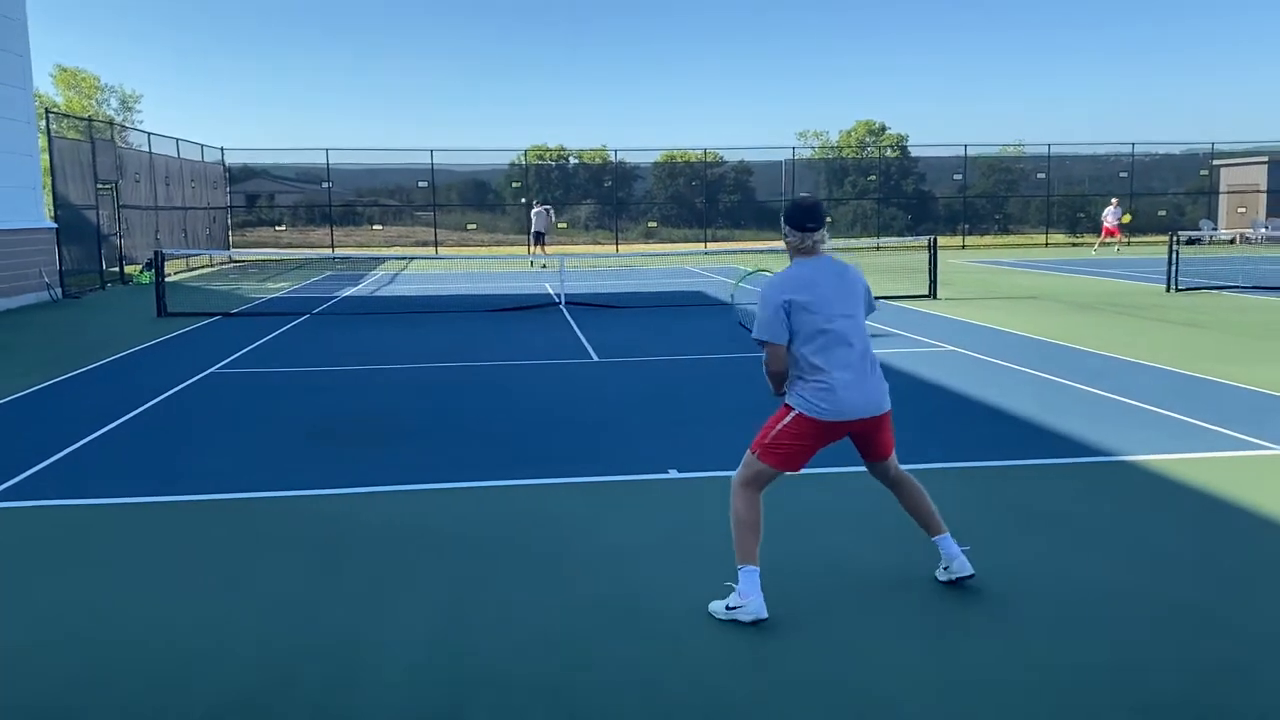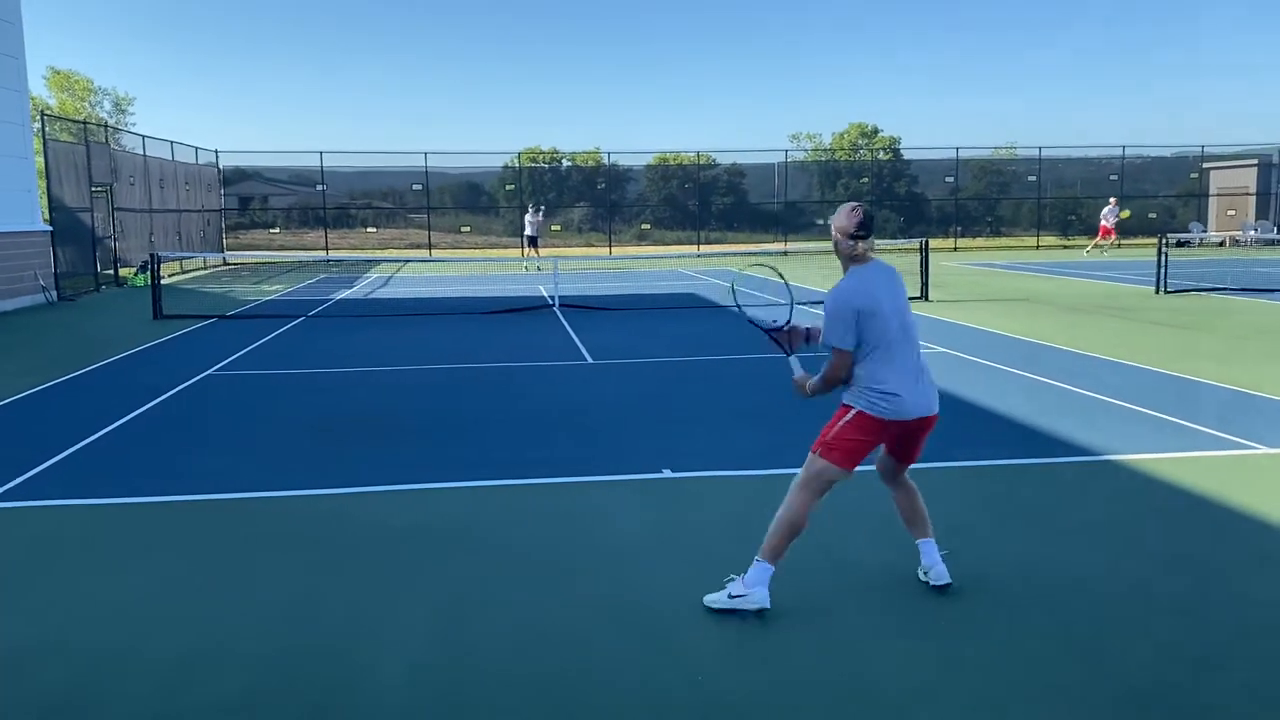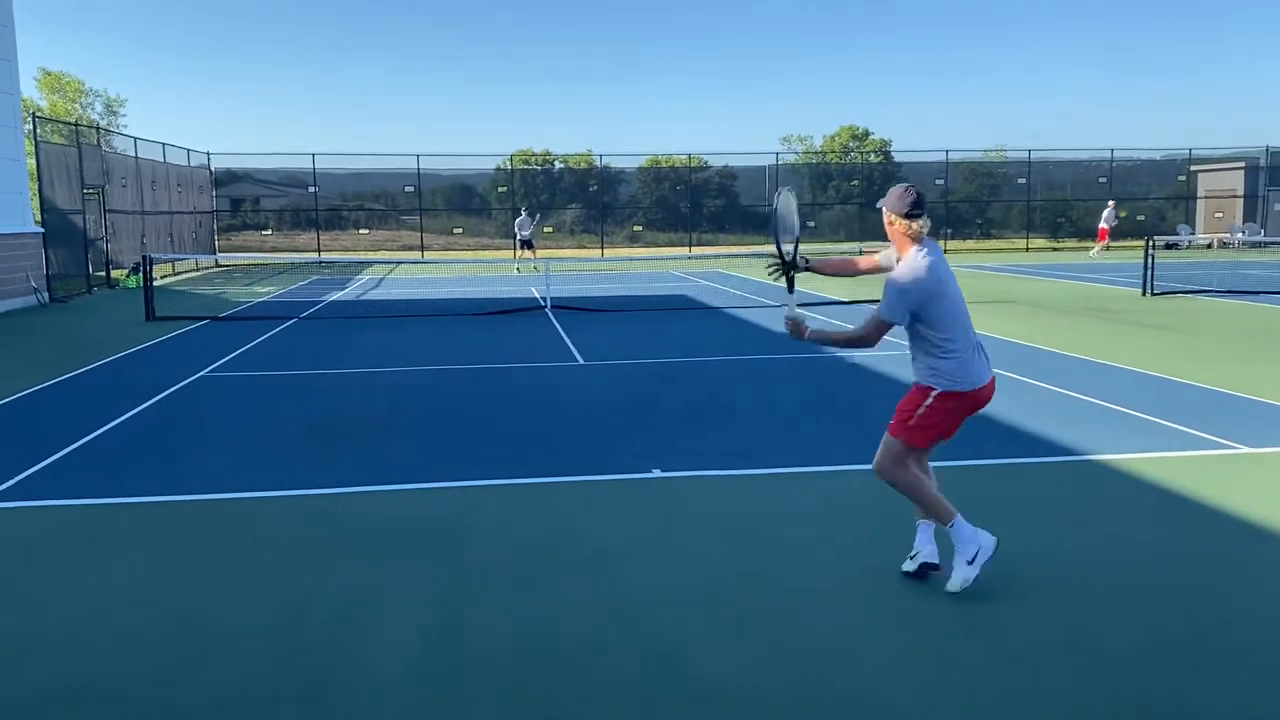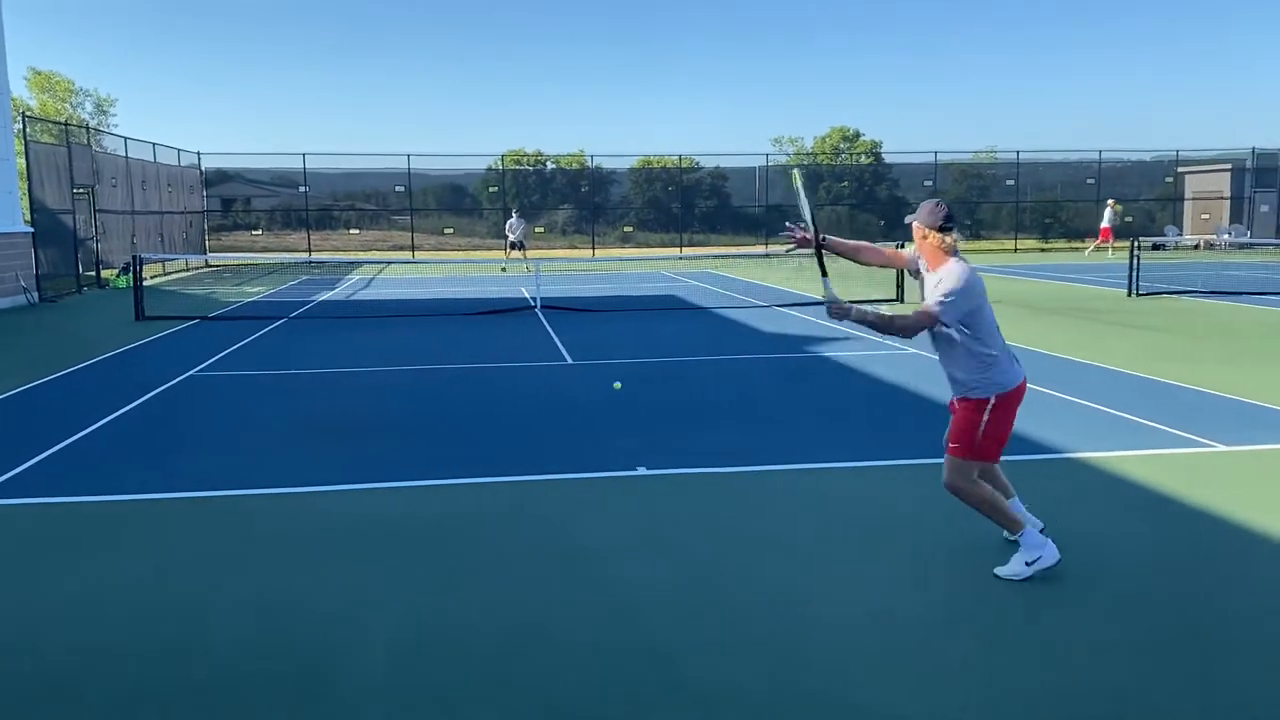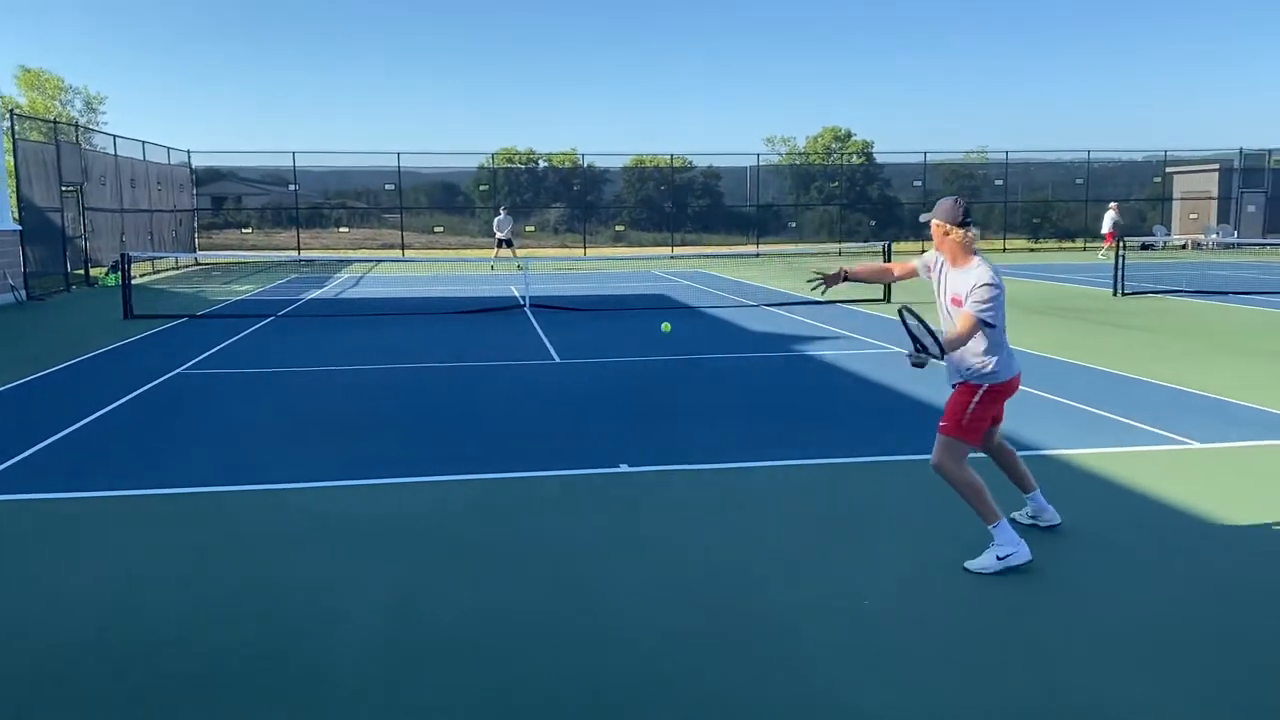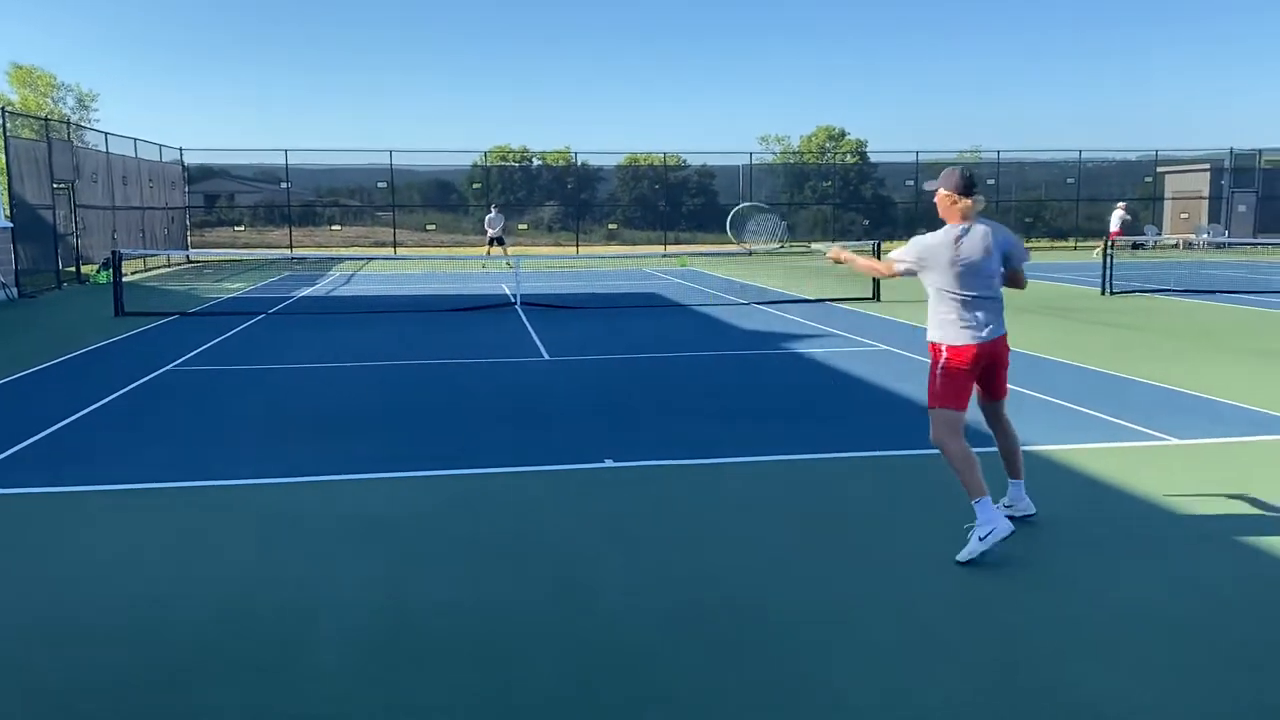
dt=0.2s
person 1, frame 1
left shoulder: (777, 289)
right shoulder: (852, 275)
left elbow: (776, 365)
left wrist: (779, 389)
left hip: (817, 407)
right hip: (872, 401)
left knee: (745, 483)
right knee: (893, 475)
left ankle: (748, 594)
right ankle: (954, 558)
person 1, frame 2
left shoulder: (843, 294)
right shoulder: (887, 276)
left elbow: (841, 370)
left wrist: (811, 387)
right wrist: (811, 333)
left hip: (876, 406)
right hip: (925, 405)
left knee: (807, 487)
right knee: (894, 473)
left ankle: (754, 584)
right ankle: (933, 563)
person 1, frame 3
left shoulder: (909, 277)
right shoulder: (925, 251)
left elbow: (868, 336)
right elbow: (858, 264)
left wrist: (809, 334)
right wrist: (801, 264)
left hip: (947, 384)
right hip: (973, 378)
left knee: (889, 465)
right knee: (910, 453)
left ankle: (969, 539)
right ankle: (925, 547)
person 1, frame 4
left shoulder: (958, 280)
right shoulder: (931, 260)
left elbow: (908, 326)
right elbow: (879, 255)
left wrist: (852, 312)
right wrist: (820, 241)
left hip: (991, 390)
right hip: (978, 386)
left knee: (957, 478)
right knee: (963, 451)
left ankle: (1035, 548)
right ankle: (1022, 517)
person 1, frame 5
left shoulder: (984, 280)
right shoulder: (942, 260)
left elbow: (962, 334)
right elbow: (893, 271)
right wrist: (843, 274)
left hip: (987, 379)
right hip: (976, 377)
left knee: (946, 461)
right knee: (989, 442)
left ankle: (1008, 545)
right ankle: (1040, 508)
person 1, frame 6
left shoulder: (931, 245)
right shoulder: (996, 233)
left elbow: (883, 269)
right elbow: (1019, 282)
left wrist: (844, 256)
left hip: (956, 350)
right hip: (996, 342)
left knee: (946, 436)
right knee: (997, 418)
left ankle: (989, 520)
right ankle: (1018, 498)
